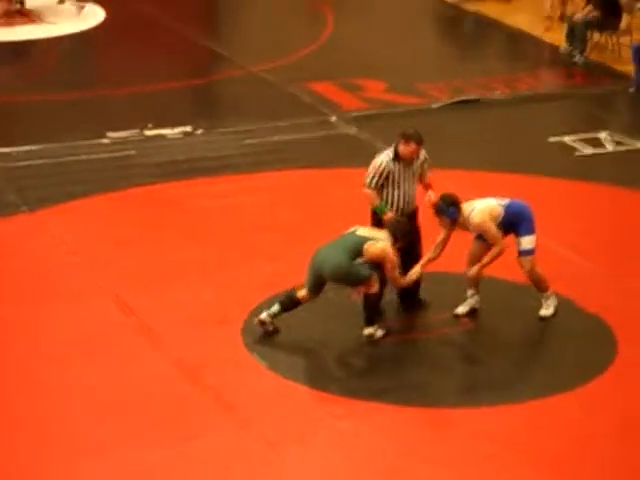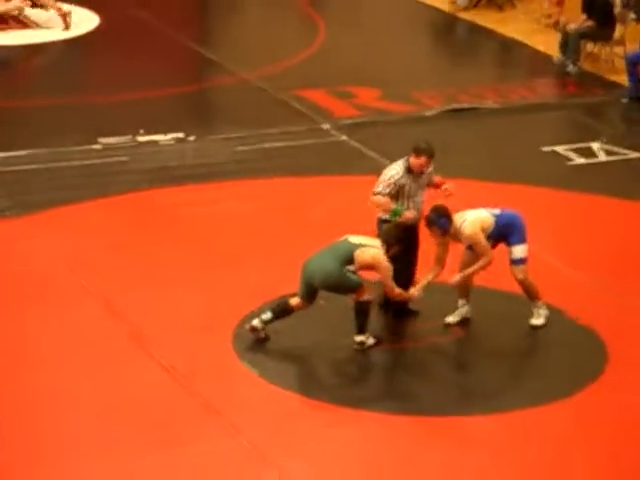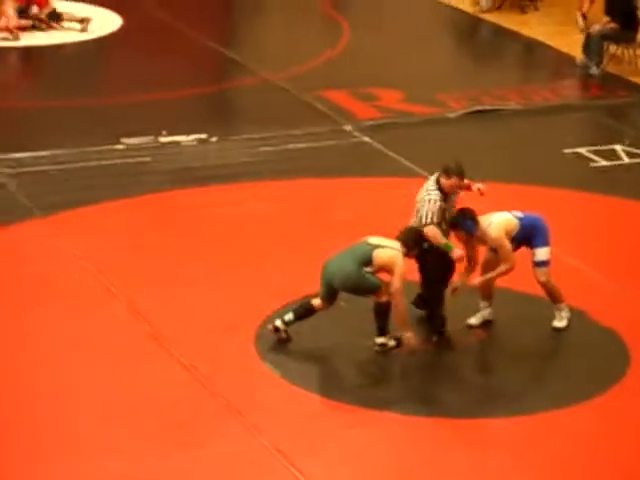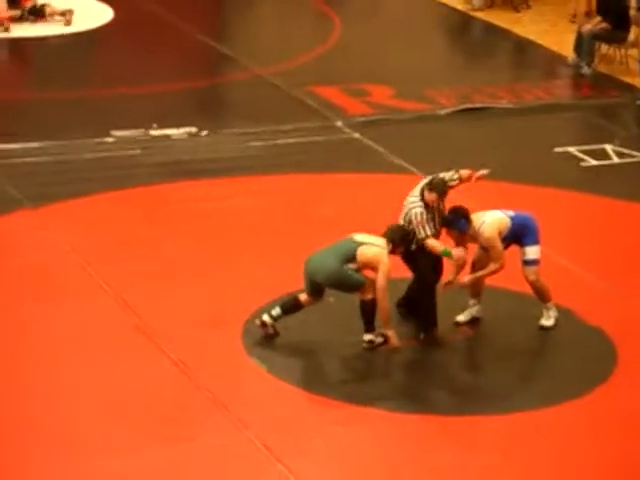
dt=0.3s
person 1, frame 1
left shoulder: (420, 156)
right shoulder: (384, 161)
right elbow: (368, 188)
left wrist: (429, 188)
right wrist: (383, 211)
left hip: (409, 214)
right hip: (386, 217)
left knee: (413, 257)
left ankle: (409, 297)
person 1, frame 2
left shoulder: (425, 169)
right shoulder: (396, 173)
left elbow: (431, 179)
right elbow: (377, 197)
left wrist: (442, 184)
right wrist: (400, 212)
left hip: (411, 224)
left knee: (408, 268)
right knee: (396, 269)
left ankle: (400, 306)
right ankle: (389, 306)
person 1, frame 3
left shoulder: (449, 180)
right shoulder: (432, 197)
left elbow: (462, 182)
right elbow: (428, 229)
left wrist: (472, 186)
right wrist: (450, 249)
left hip: (438, 236)
right hip: (423, 241)
left knee: (445, 272)
right knee: (435, 280)
left ankle: (424, 301)
right ankle: (436, 329)
person 1, frame 4
left shoulder: (435, 182)
right shoulder: (417, 210)
left elbow: (457, 174)
right elbow: (428, 241)
left wrist: (474, 174)
right wrist: (449, 253)
left hip: (426, 239)
right hip: (412, 244)
left knee: (434, 272)
right knee: (428, 279)
left ankle: (406, 304)
right ankle: (426, 328)
person 2, frame 1
left shoulder: (360, 229)
right shoulder: (388, 252)
right elbow: (398, 282)
right wrist: (413, 275)
left hip: (319, 257)
right hip: (336, 266)
left knee: (309, 292)
right knee: (372, 282)
left ankle: (267, 316)
right ankle: (370, 330)
person 2, frame 2
left shoulder: (354, 237)
right shoulder: (382, 260)
right elbow: (392, 292)
right wrist: (409, 295)
left hip: (310, 265)
right hip: (328, 273)
left knee: (302, 300)
right knee: (362, 290)
left ankle: (259, 323)
right ankle: (361, 338)
person 2, frame 3
left shoulder: (376, 239)
right shoulder: (398, 262)
right elbow: (397, 299)
right wrist: (406, 331)
left hip: (329, 266)
right hip: (346, 273)
left knee: (324, 301)
right knee: (383, 292)
left ankle: (281, 323)
right ankle: (382, 339)
person 2, frame 4
left shoulder: (363, 236)
right shoulder: (383, 260)
right elbow: (382, 297)
right wrist: (389, 329)
left hip: (313, 261)
right hip: (330, 269)
left knee: (311, 296)
right knee: (368, 289)
left ankle: (268, 318)
right ankle: (370, 336)
person 3, frame 1
left shoulder: (476, 219)
right shoulder: (454, 219)
left elbow: (500, 246)
right elbow: (439, 247)
left wrist: (479, 267)
left hip: (520, 216)
right hip: (499, 218)
left knee: (527, 267)
right knee: (473, 257)
left ankle: (549, 299)
right ankle: (472, 298)
person 3, frame 2
left shoulder: (468, 231)
right shoulder: (445, 232)
left elbow: (488, 258)
right elbow: (438, 265)
left wrist: (463, 275)
right wrist: (420, 286)
left hip: (512, 225)
right hip: (490, 228)
left knee: (520, 276)
right knee: (464, 266)
left ankle: (540, 309)
right ankle: (463, 308)
person 3, frame 3
left shoulder: (493, 233)
right shoulder: (471, 232)
left elbow: (509, 264)
right elbow: (471, 262)
left wrist: (484, 279)
right wrist: (461, 281)
left hip: (535, 229)
right hip: (513, 230)
left knee: (542, 279)
right knee: (487, 268)
left ankle: (562, 311)
right ankle: (485, 310)
person 3, frame 4
left shoulder: (486, 232)
right shoulder: (463, 230)
left elbow: (499, 264)
left wrist: (472, 278)
right wrist: (453, 277)
left hip: (525, 228)
right hip: (505, 228)
left knee: (531, 277)
right knee: (476, 266)
left ankle: (550, 310)
right ankle: (474, 308)
